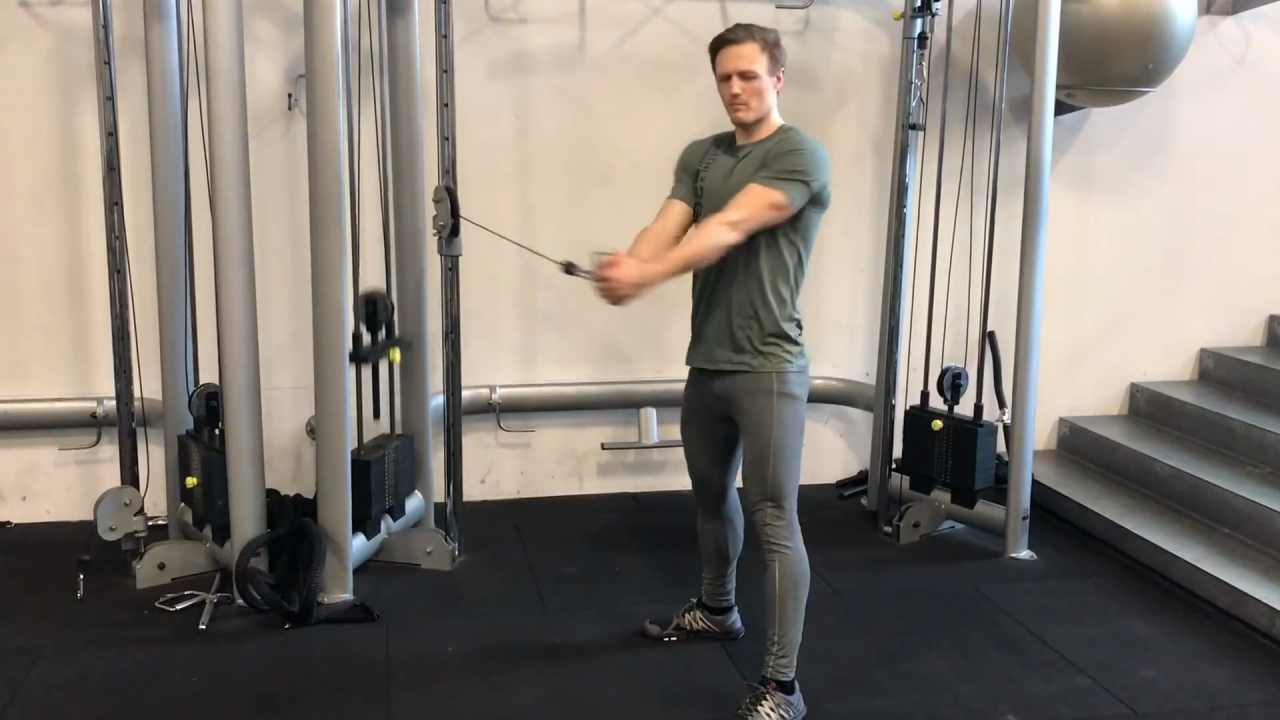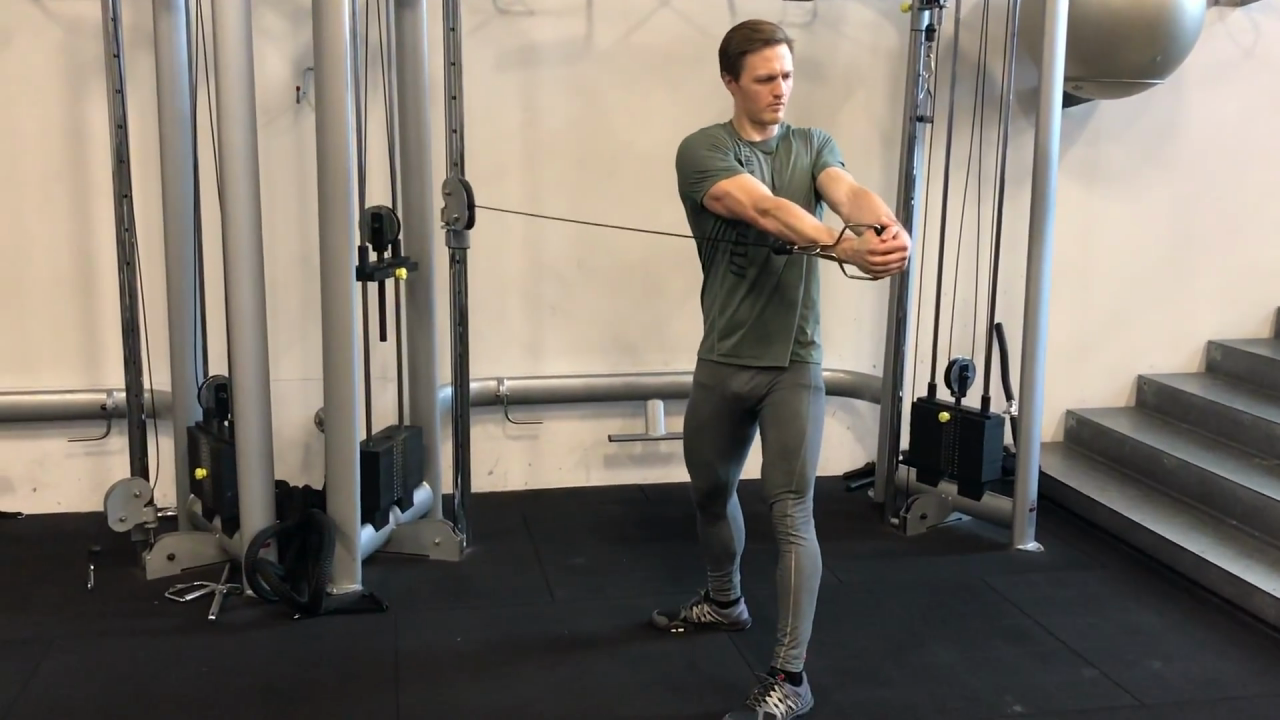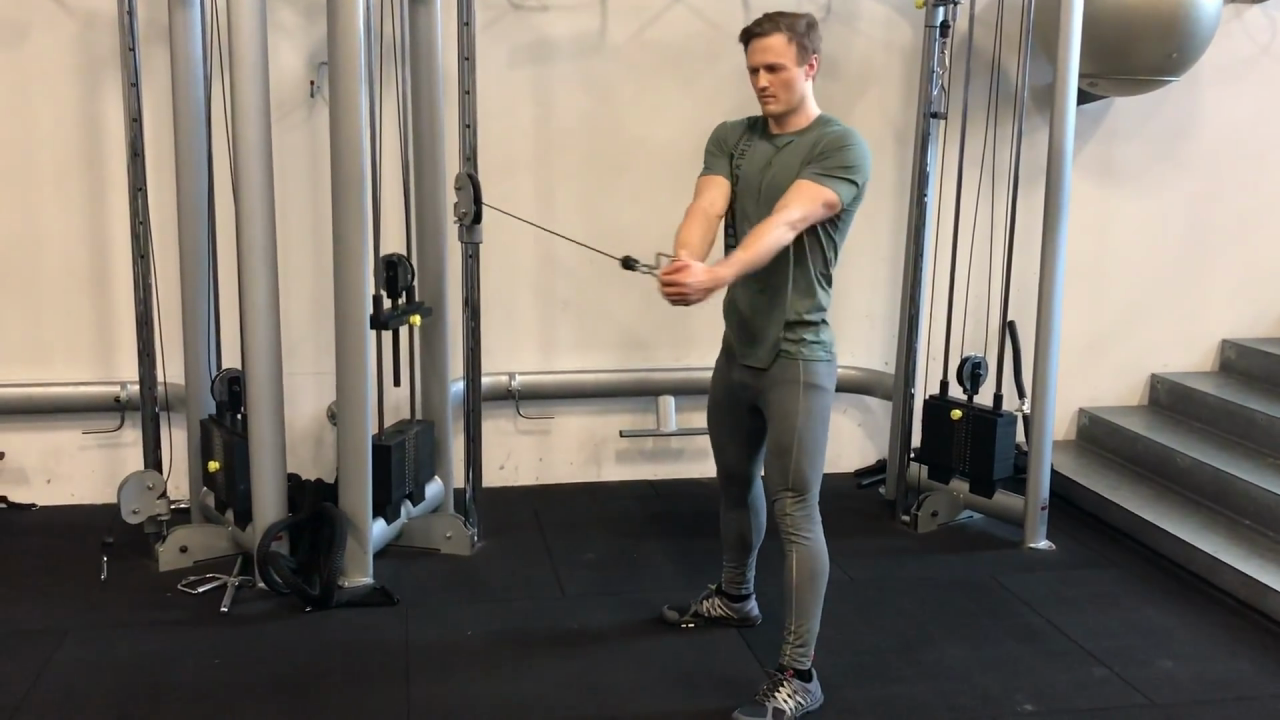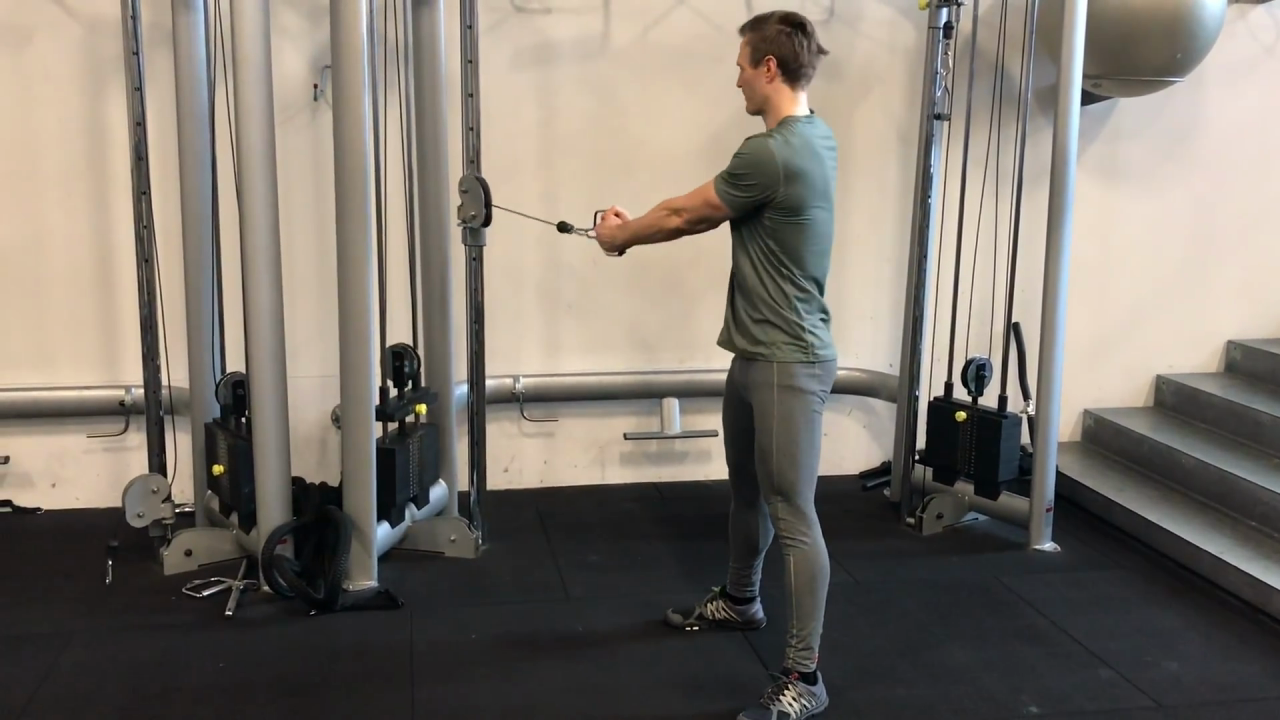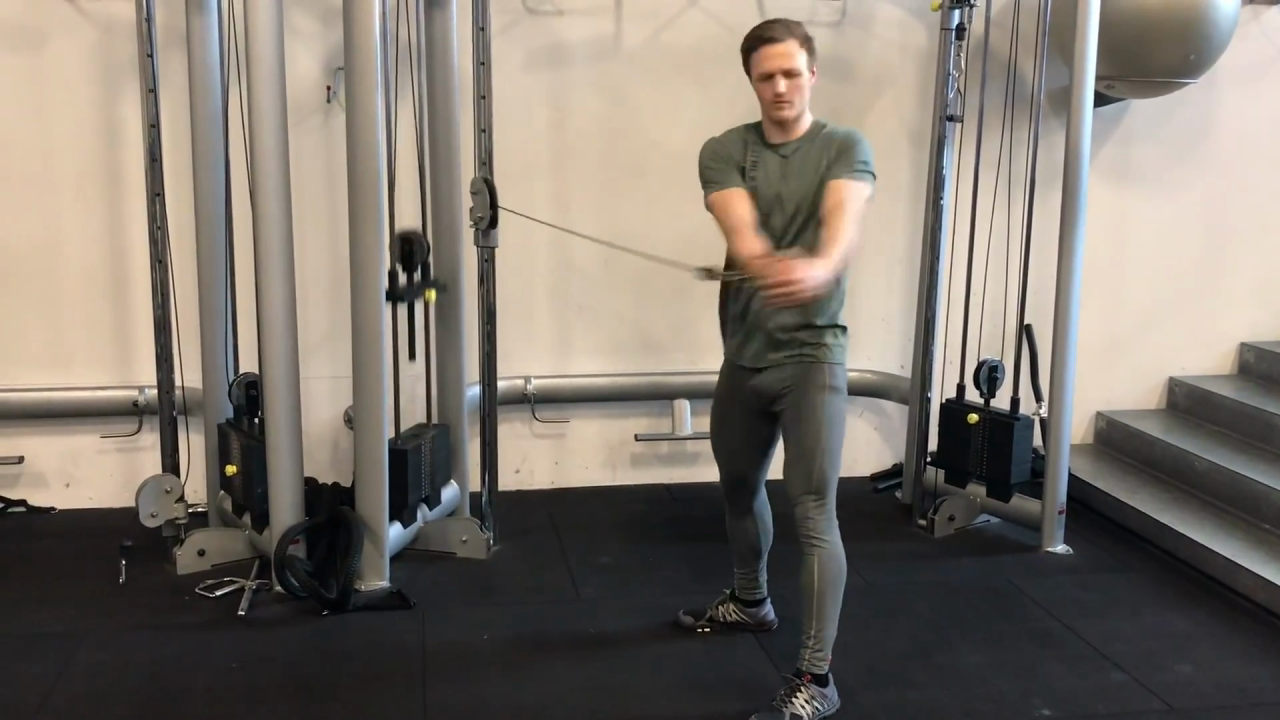
dt=1s
person 1, frame 1
left shoulder: (799, 156)
right shoulder: (700, 155)
left elbow: (726, 228)
right elbow: (667, 225)
left wrist: (648, 274)
right wrist: (626, 263)
left hip: (768, 367)
right hip: (707, 364)
left knee: (774, 518)
right knee: (714, 496)
right ankle: (718, 608)
person 1, frame 2
left shoulder: (813, 146)
right shoulder: (702, 151)
left elbow: (850, 193)
right elbow: (767, 212)
left wrist: (889, 228)
right wrist: (847, 246)
left hip: (794, 361)
right hip: (724, 360)
left knee: (790, 513)
right knee: (711, 491)
right ankle: (723, 601)
person 1, frame 3
left shoulder: (841, 147)
right shoulder: (730, 137)
left elbow: (784, 224)
right elbow: (707, 209)
left wrist: (715, 276)
right wrist: (684, 262)
left hip: (796, 356)
right hip: (738, 347)
left knee: (795, 510)
right knee: (736, 484)
right ankle: (734, 596)
person 1, frame 4
left shoulder: (771, 153)
right shoulder: (807, 136)
left elbow: (687, 213)
right elbow: (709, 212)
left wrist: (621, 236)
right wrist: (634, 224)
left hip: (788, 363)
right hip: (756, 353)
left knee: (793, 516)
right knee: (747, 489)
right ankle: (739, 600)
person 1, frame 5
left shoulder: (844, 149)
right shoulder: (725, 150)
left elbow: (841, 218)
right elbow: (737, 219)
left wrist: (816, 269)
right wrist: (759, 263)
left hip: (812, 359)
right hip: (745, 358)
left knee: (814, 514)
right knee: (739, 488)
right ankle: (750, 600)
